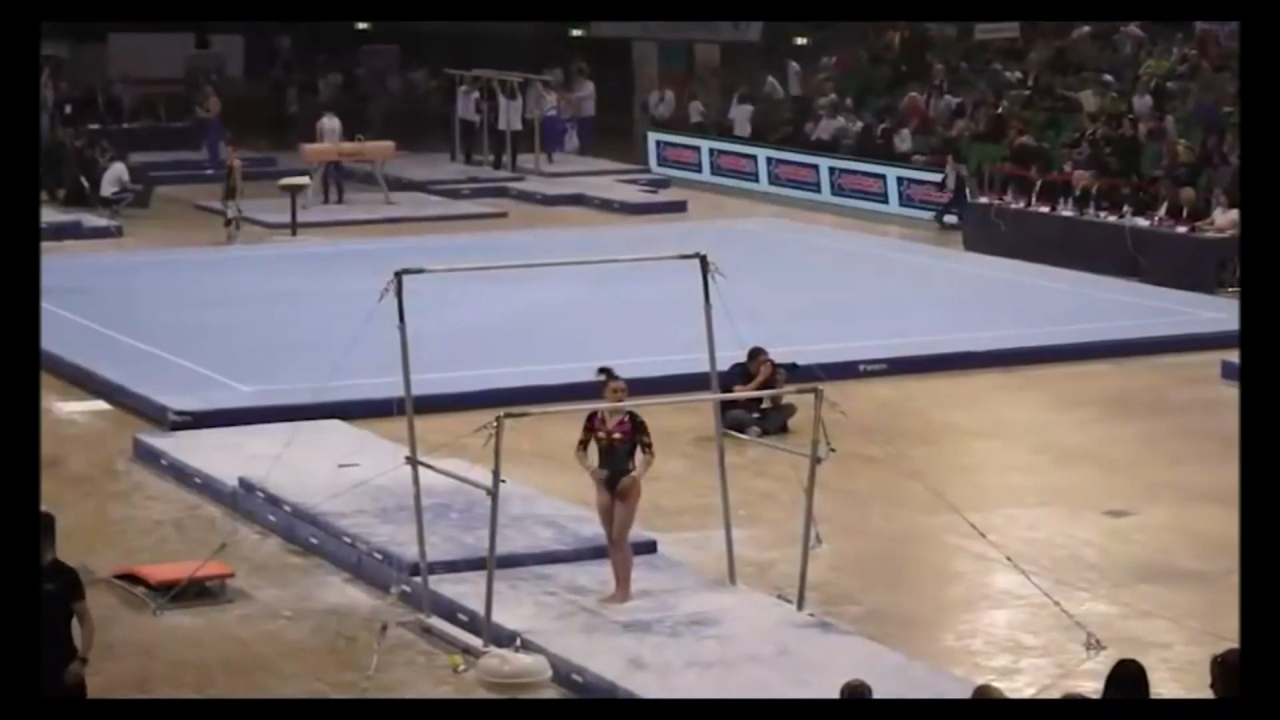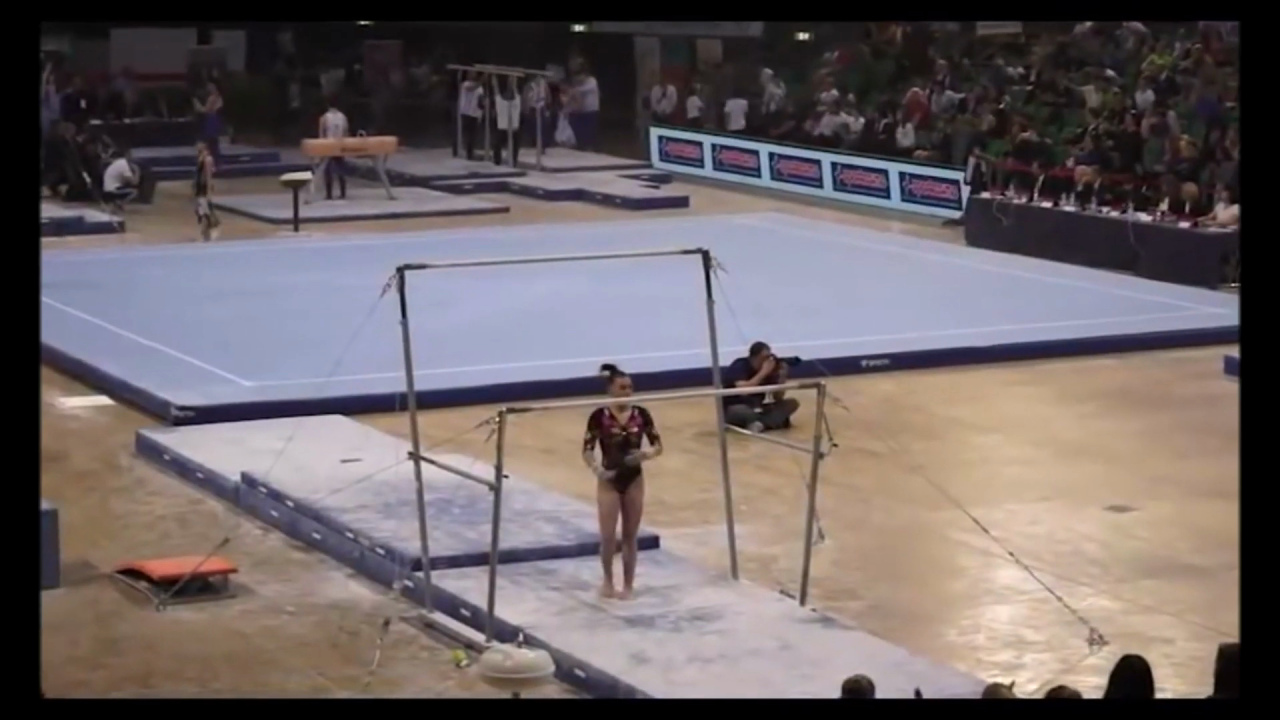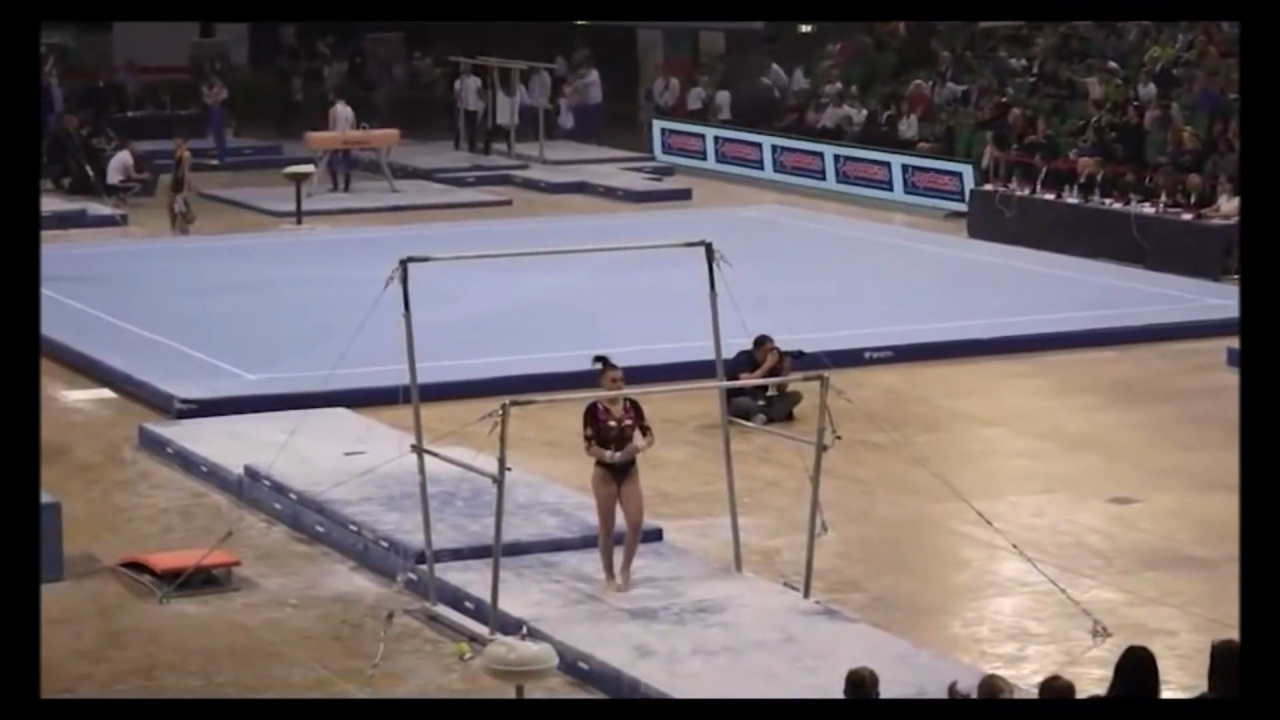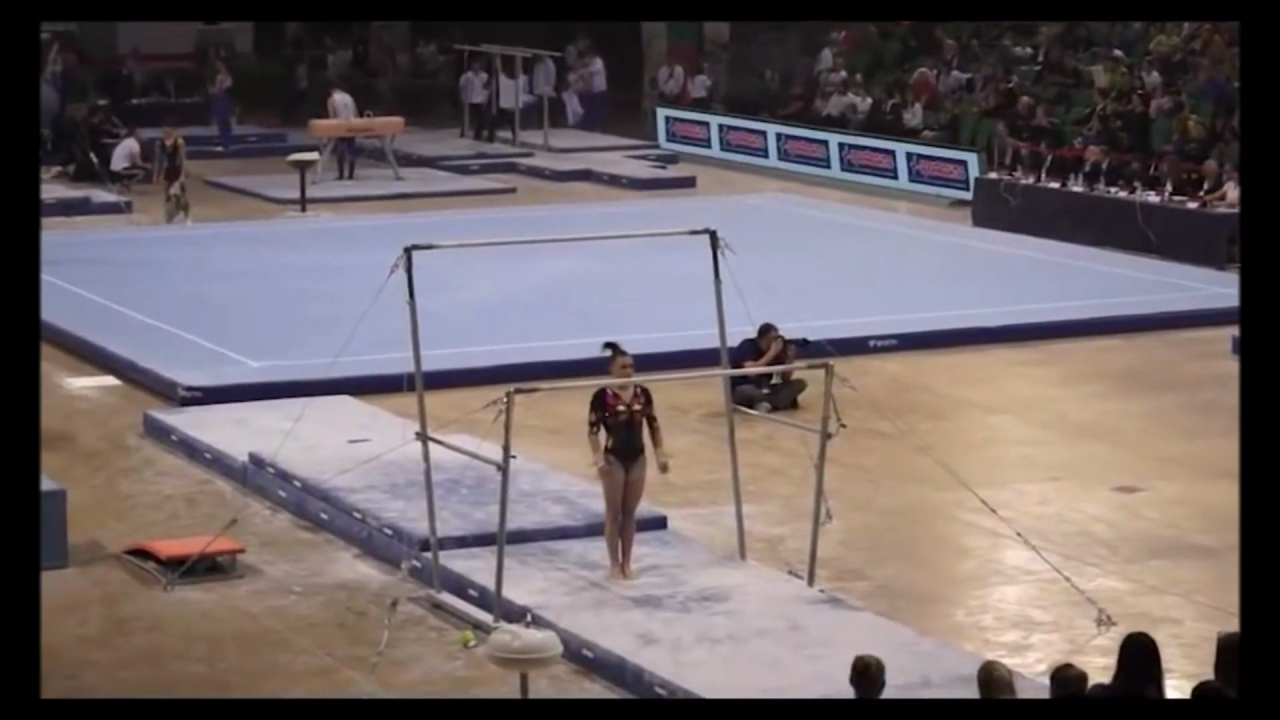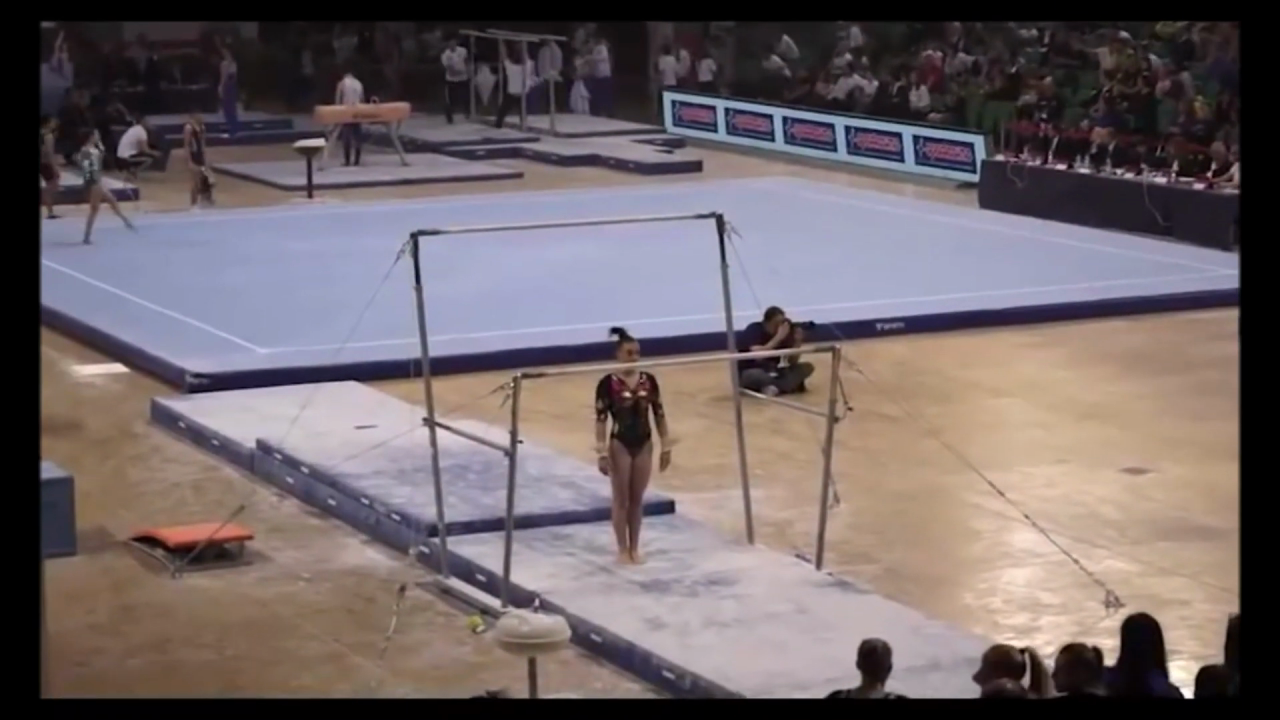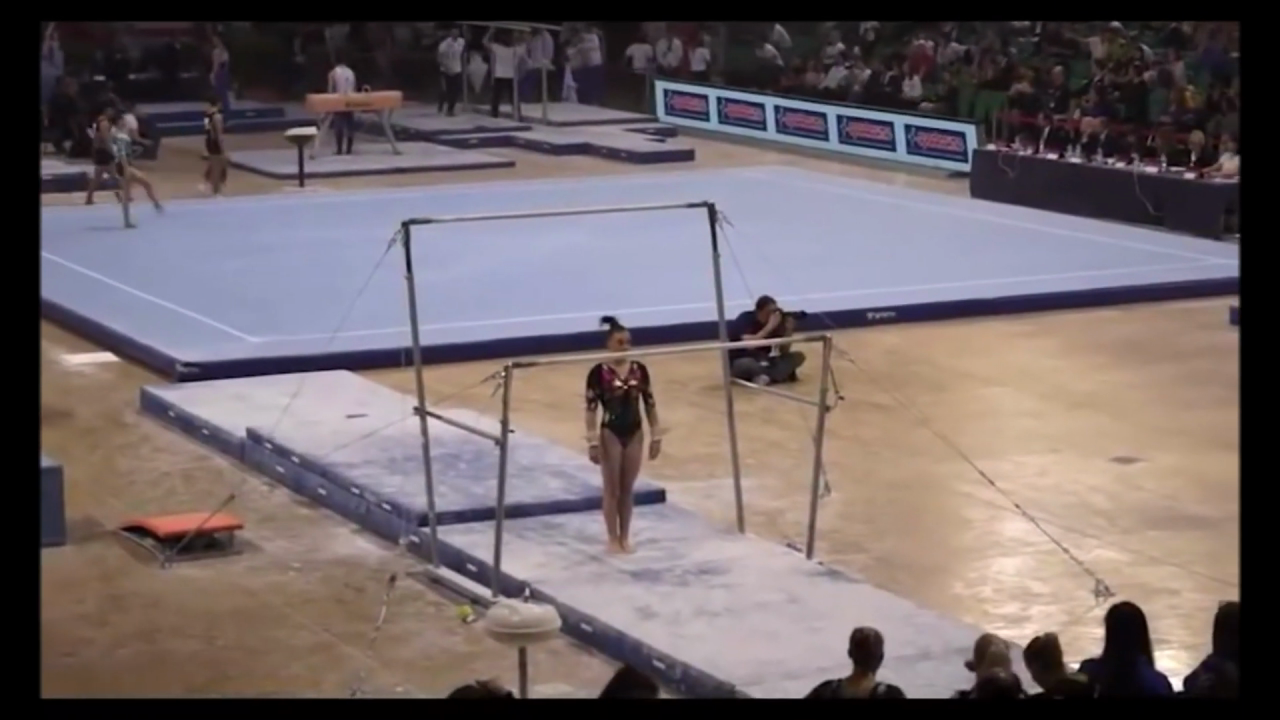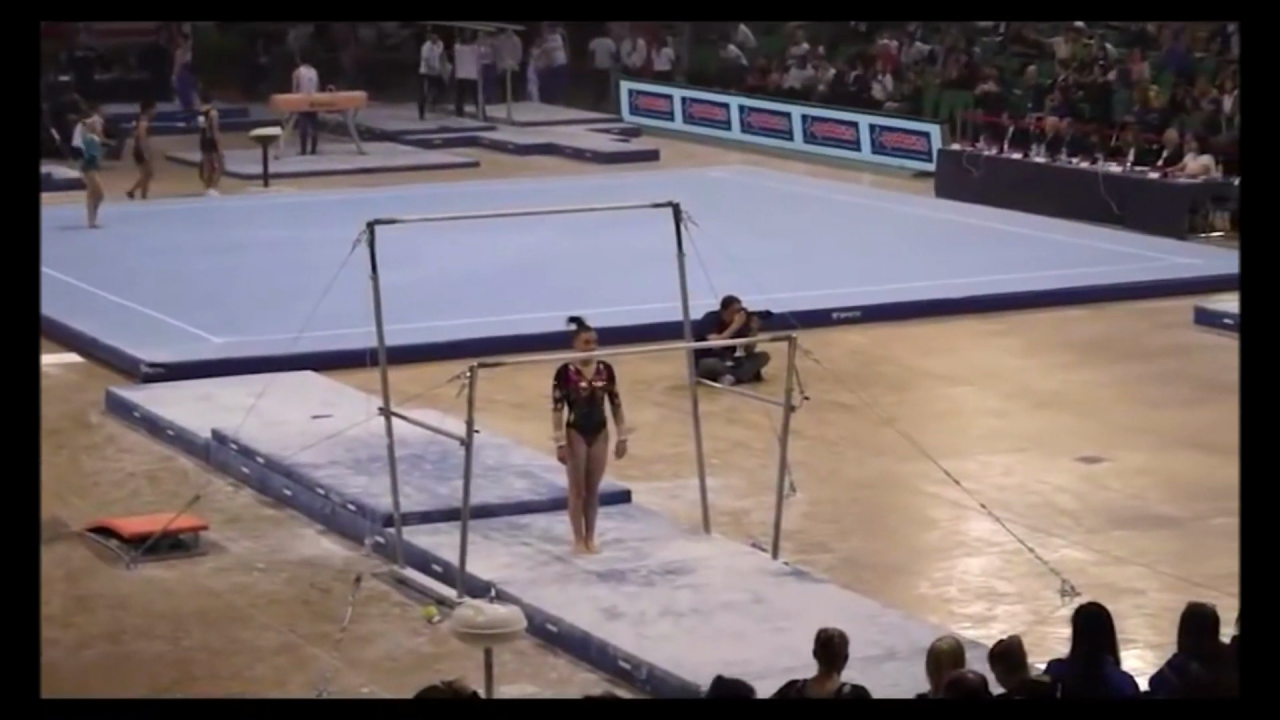
dt=0.7s
person 1, frame 1
left shoulder: (634, 420)
right shoulder: (594, 419)
left elbow: (649, 453)
right elbow: (580, 451)
left wrist: (637, 475)
right wrist: (591, 468)
left hip: (627, 483)
right hip: (604, 483)
left knee: (620, 538)
right knee: (612, 539)
left ankle: (624, 590)
right ankle: (618, 588)
person 1, frame 2
left shoulder: (641, 414)
right shoulder: (599, 416)
left elbow: (658, 445)
right elbow: (587, 450)
left wrist: (648, 453)
right wrist: (596, 468)
left hip: (635, 480)
right hip: (609, 481)
left knee: (630, 537)
right knee: (608, 537)
left ankle: (628, 585)
right ankle: (607, 580)
person 1, frame 3
left shoulder: (633, 406)
right shoulder: (593, 410)
left elbow: (649, 435)
right elbow: (590, 448)
left wrist: (639, 445)
right wrist: (614, 456)
left hip: (630, 471)
right hip: (605, 473)
left knee: (636, 524)
right knee: (607, 528)
left ankle: (625, 570)
right ankle: (610, 577)
person 1, frame 4
left shoulder: (643, 393)
right shoulder: (602, 396)
left elbow: (653, 426)
right elbow: (593, 431)
left wrist: (660, 455)
right wrist: (599, 460)
left hip: (637, 458)
right hip: (614, 459)
left knee: (630, 513)
right knee: (614, 514)
left ankle: (626, 562)
right ankle: (614, 564)
person 1, frame 5
left shoulder: (649, 380)
right shoulder: (608, 383)
left elbow: (659, 414)
right elbow: (601, 419)
left wrist: (666, 446)
right wrist: (602, 452)
left hip: (644, 444)
right hip: (620, 445)
left knee: (637, 499)
right knee: (621, 499)
left ankle: (634, 548)
right ankle: (622, 549)
person 1, frame 6
left shoulder: (640, 370)
right shoulder: (599, 372)
left elbow: (650, 404)
right elbow: (591, 409)
left wrist: (656, 436)
right wrist: (593, 442)
left hip: (635, 433)
right hip: (611, 434)
left knee: (628, 489)
right knee: (612, 489)
left ankle: (625, 537)
right ankle: (613, 538)
person 1, frame 7
left shoulder: (606, 370)
right shoulder: (565, 372)
left elbow: (616, 404)
right elbow: (558, 409)
left wrist: (622, 436)
right wrist: (560, 442)
left hip: (599, 433)
right hip: (576, 434)
left knee: (593, 489)
right knee: (577, 489)
left ankle: (590, 538)
right ankle: (578, 539)
